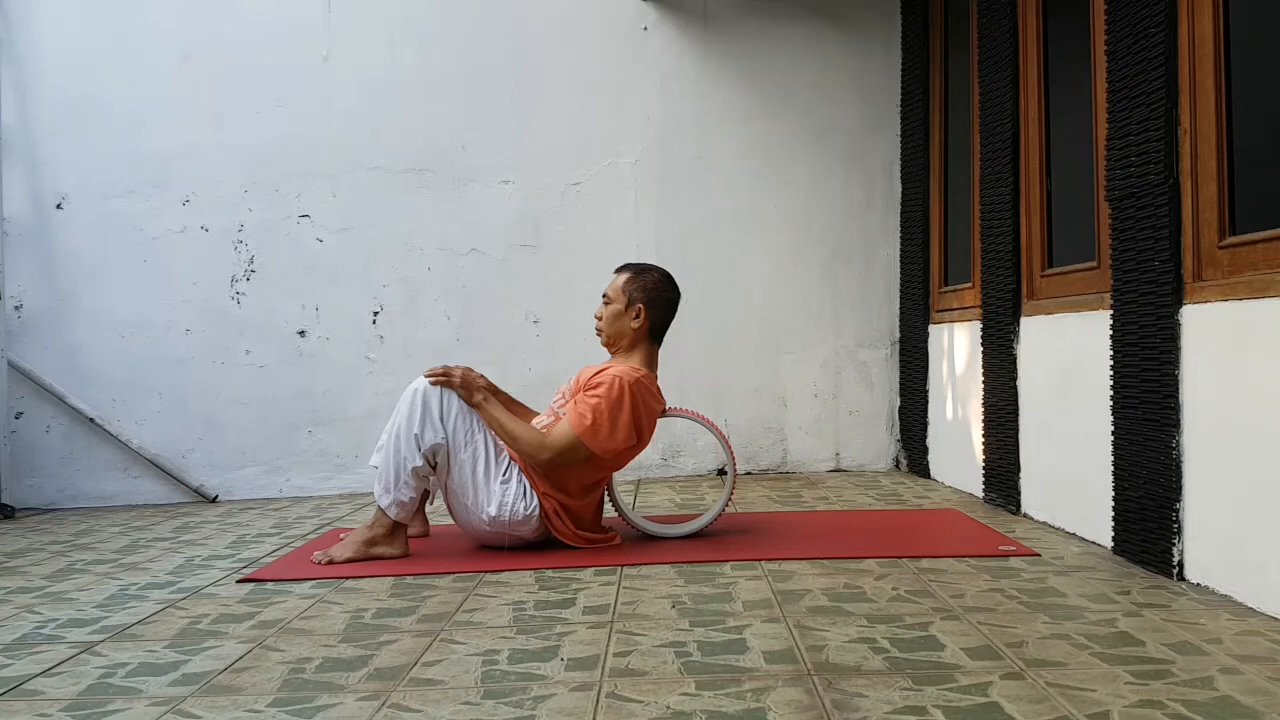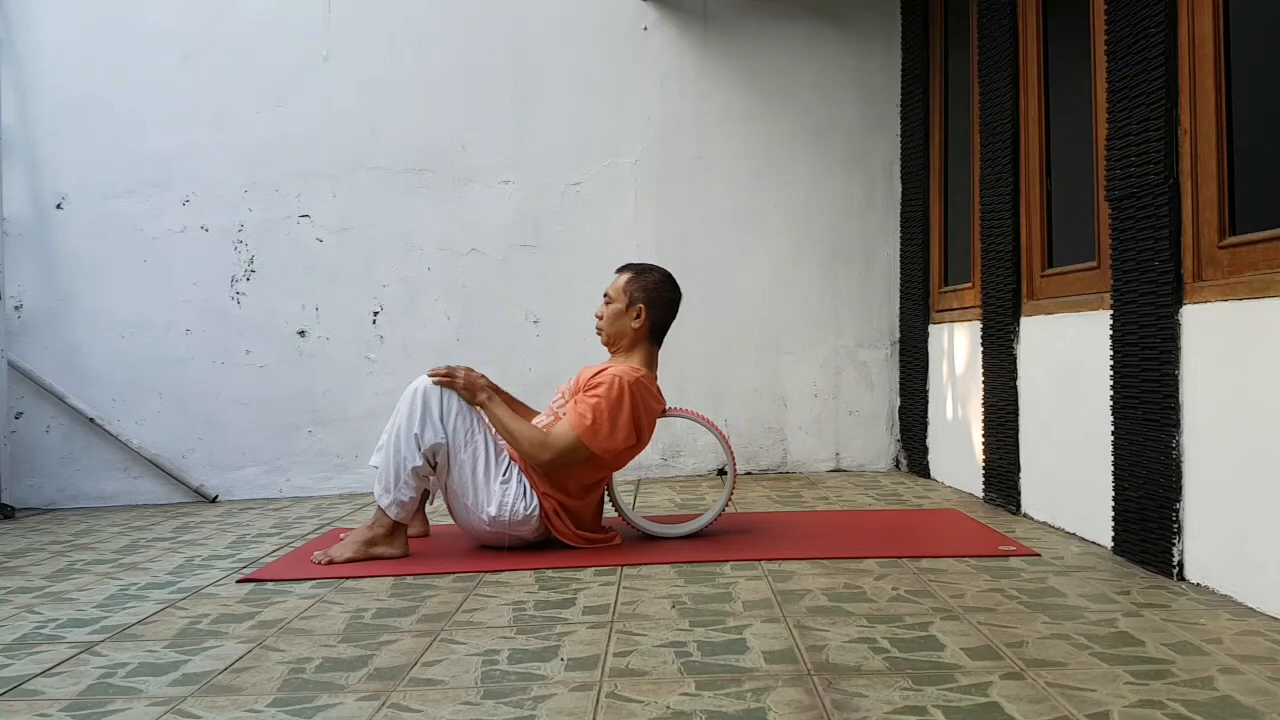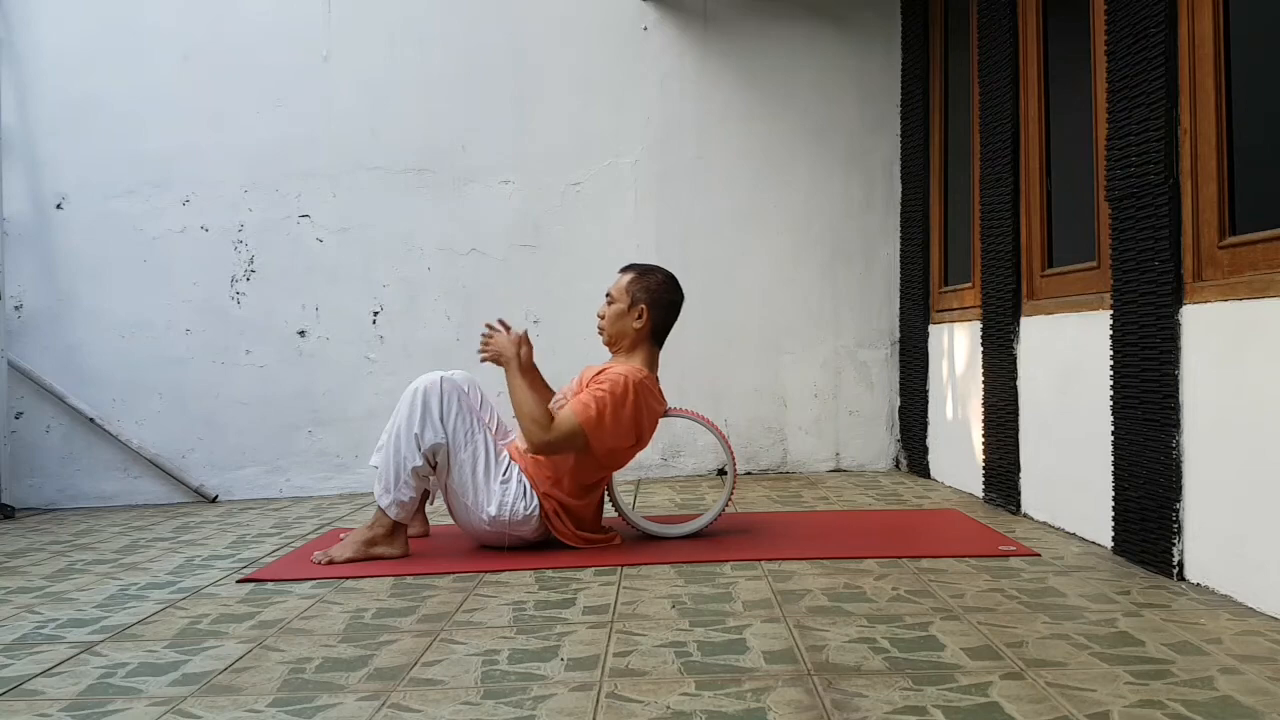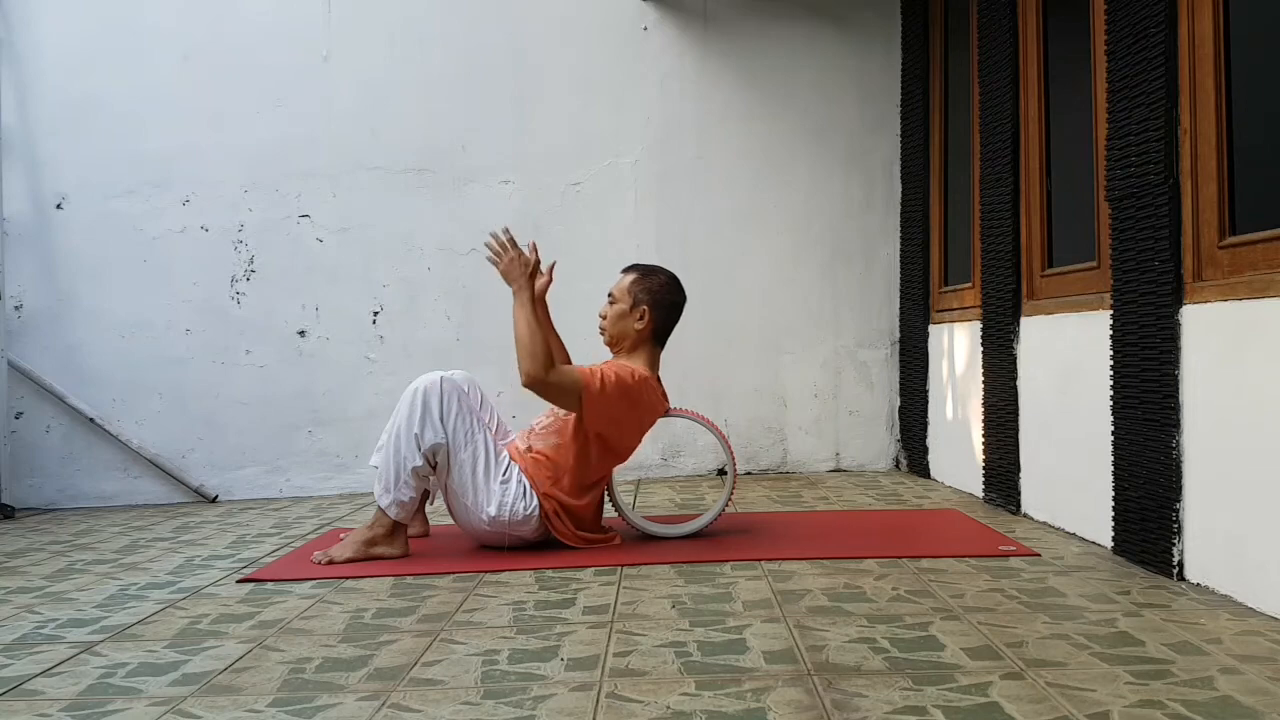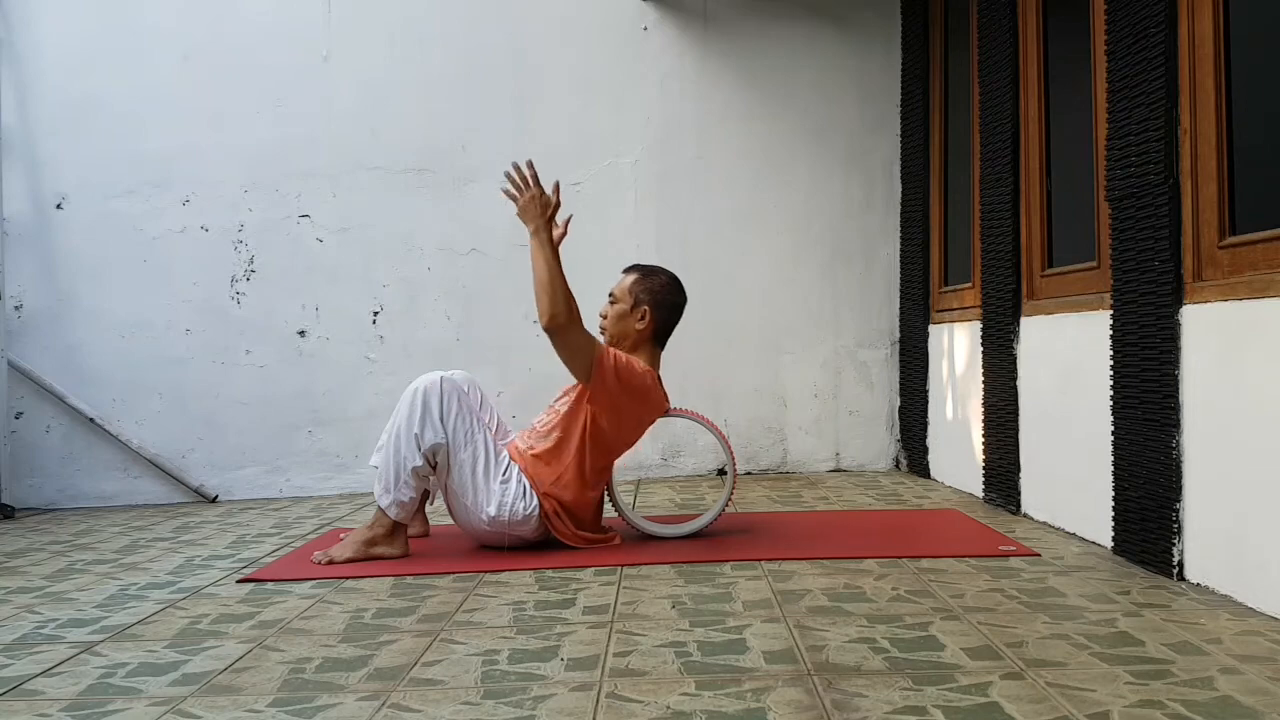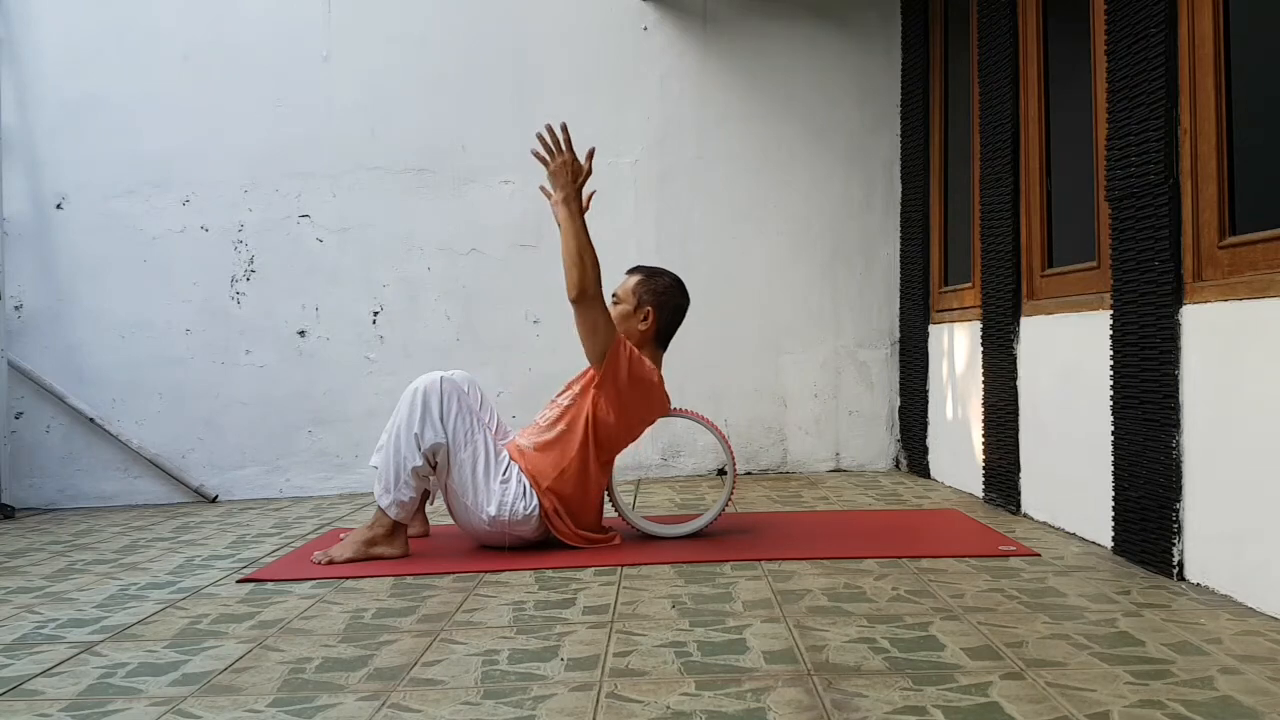
dt=0.3s
person 1, frame 1
left shoulder: (620, 384)
right shoulder: (625, 378)
left elbow: (545, 454)
left wrist: (480, 398)
right wrist: (489, 391)
left hip: (518, 509)
right hip: (520, 489)
left knee: (430, 394)
right knee: (444, 389)
left ankle: (385, 531)
right ankle: (411, 512)
person 1, frame 2
left shoulder: (621, 385)
right shoulder: (625, 380)
left elbow: (545, 454)
left wrist: (485, 397)
right wrist: (487, 391)
left hip: (518, 508)
right hip: (519, 485)
left knee: (430, 393)
right knee: (450, 390)
left ankle: (385, 531)
right ankle: (412, 512)
person 1, frame 3
left shoulder: (624, 385)
right shoulder: (628, 379)
left elbow: (542, 438)
left wrist: (513, 362)
right wrist: (526, 366)
left hip: (517, 507)
right hip: (518, 480)
left knee: (433, 391)
right knee: (458, 388)
left ankle: (385, 531)
right ankle: (411, 511)
person 1, frame 4
left shoulder: (629, 386)
right shoulder: (634, 380)
left elbow: (536, 375)
right elbow: (561, 371)
left wrist: (521, 288)
right wrist: (537, 300)
left hip: (519, 507)
right hip: (521, 481)
left knee: (434, 392)
right knee: (457, 386)
left ankle: (386, 531)
right ankle: (411, 510)
person 1, frame 5
left shoulder: (631, 380)
right shoulder: (633, 377)
left elbow: (555, 321)
right elbow: (570, 329)
left wrist: (537, 231)
right wrist: (549, 247)
left hip: (516, 508)
right hip: (521, 487)
left knee: (434, 392)
right knee: (458, 387)
left ankle: (386, 531)
right ankle: (411, 511)
person 1, frame 6
left shoulder: (634, 378)
right shoulder: (633, 379)
left elbow: (583, 295)
right elbow: (588, 299)
left wrist: (569, 201)
right wrist: (567, 216)
left hip: (514, 509)
right hip: (518, 484)
left knee: (434, 393)
right knee: (456, 389)
left ankle: (385, 531)
right ankle: (409, 512)
